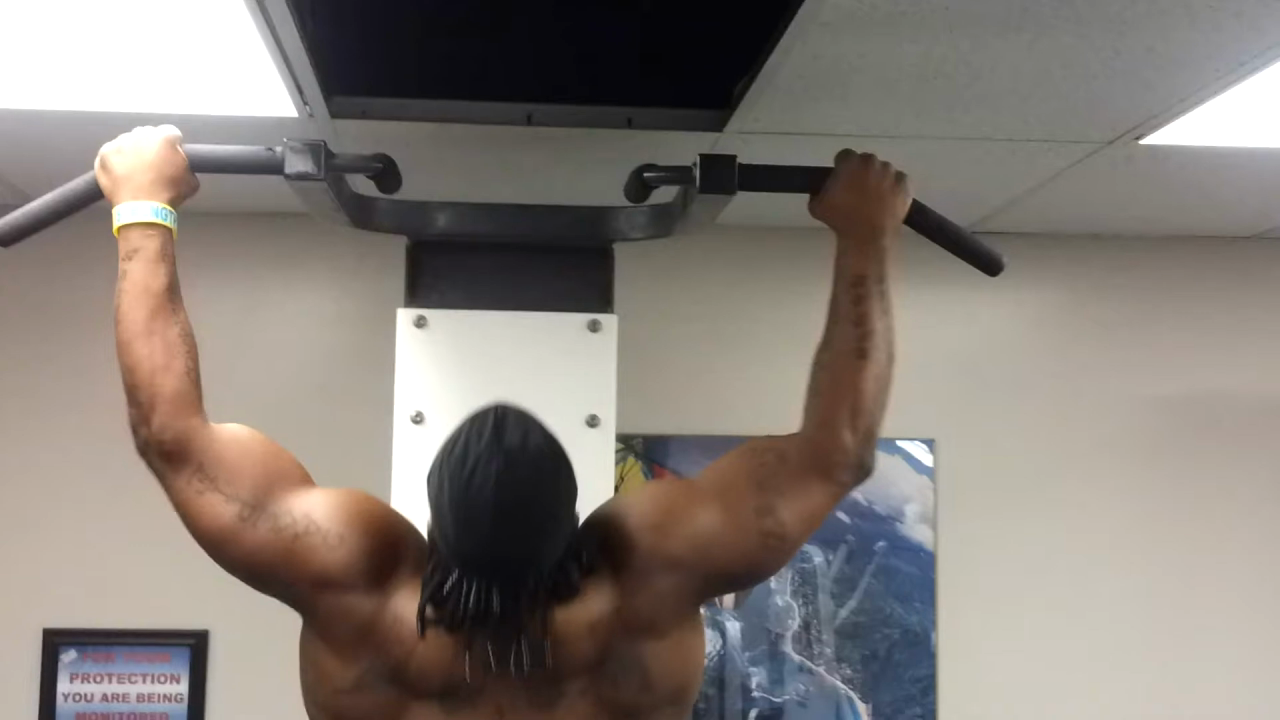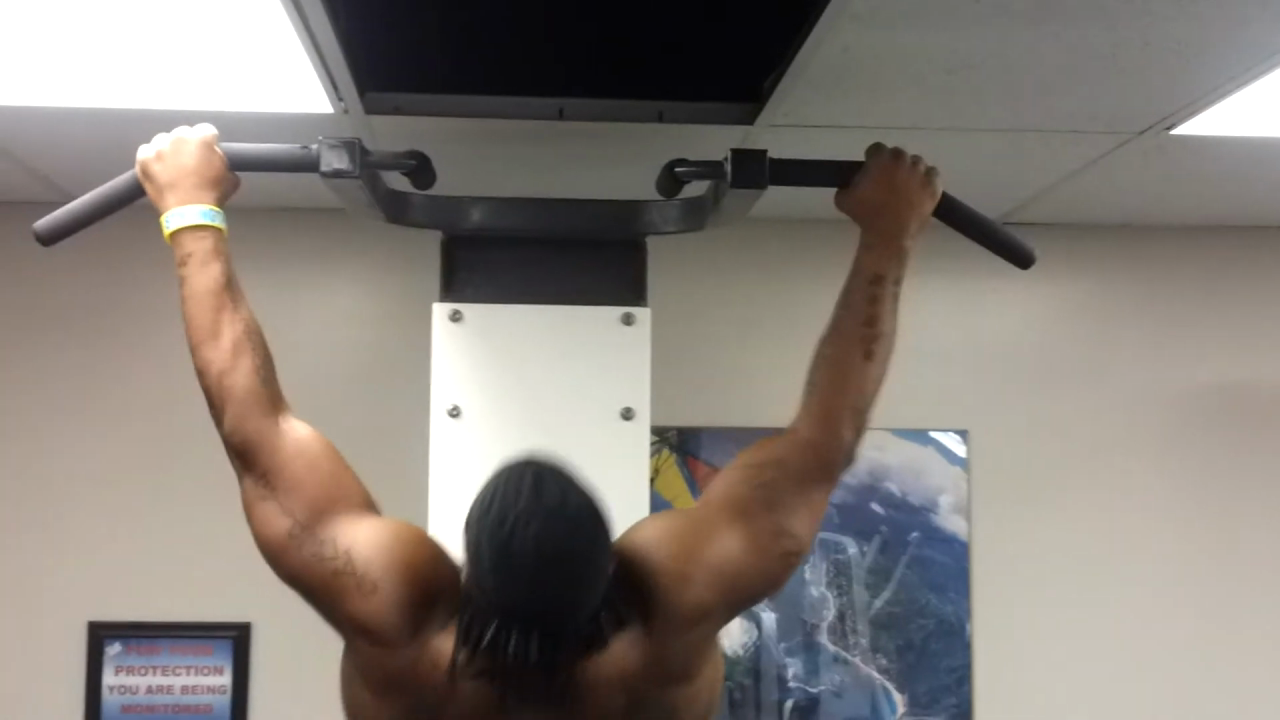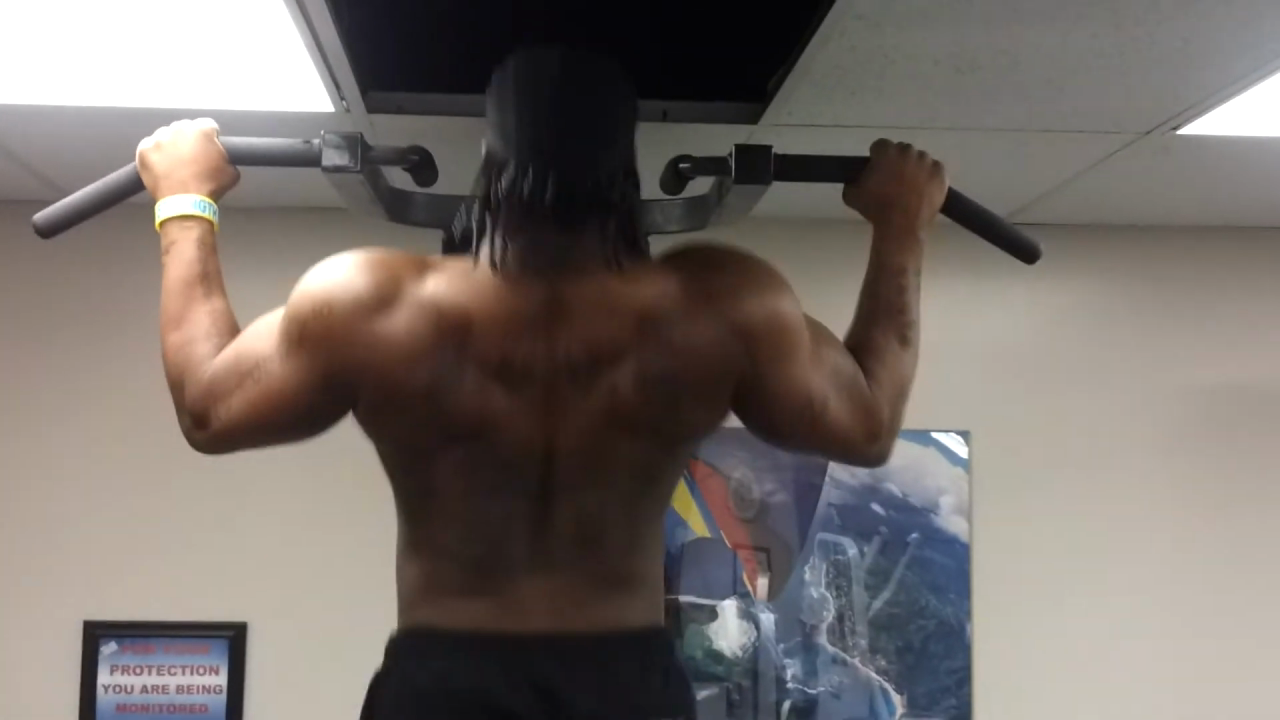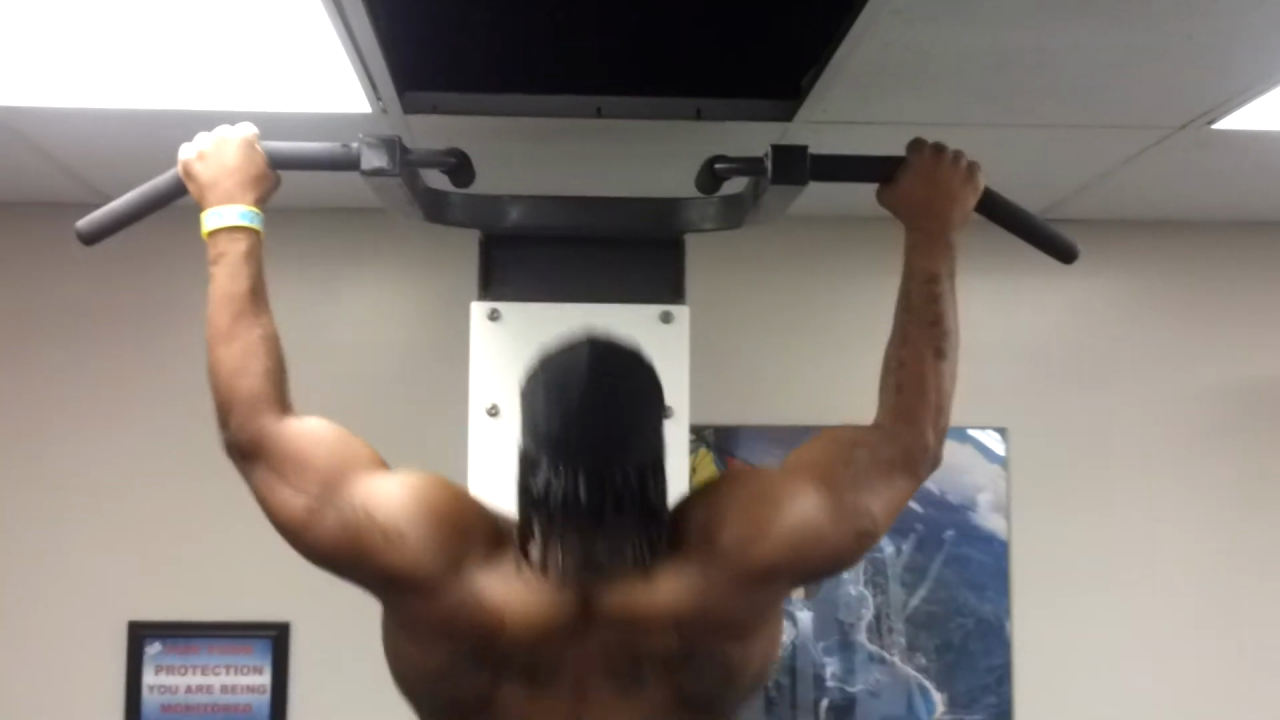
dt=0.5s
person 1, frame 1
left shoulder: (353, 591)
right shoulder: (647, 595)
left elbow: (167, 430)
right elbow: (839, 448)
left wrist: (143, 211)
right wrist: (864, 238)
person 1, frame 2
left shoulder: (395, 617)
right shoulder: (669, 620)
left elbow: (252, 422)
right elbow: (825, 439)
left wrist: (194, 216)
right wrist: (884, 239)
person 1, frame 3
left shoulder: (372, 305)
right shoulder: (721, 307)
left elbow: (205, 405)
right elbow: (871, 422)
left wrist: (185, 201)
right wrist: (899, 226)
person 1, frame 4
left shoulder: (441, 577)
right shoulder: (726, 578)
left elbow: (256, 430)
right elbow: (908, 442)
left wrist: (231, 214)
right wrist: (930, 234)
